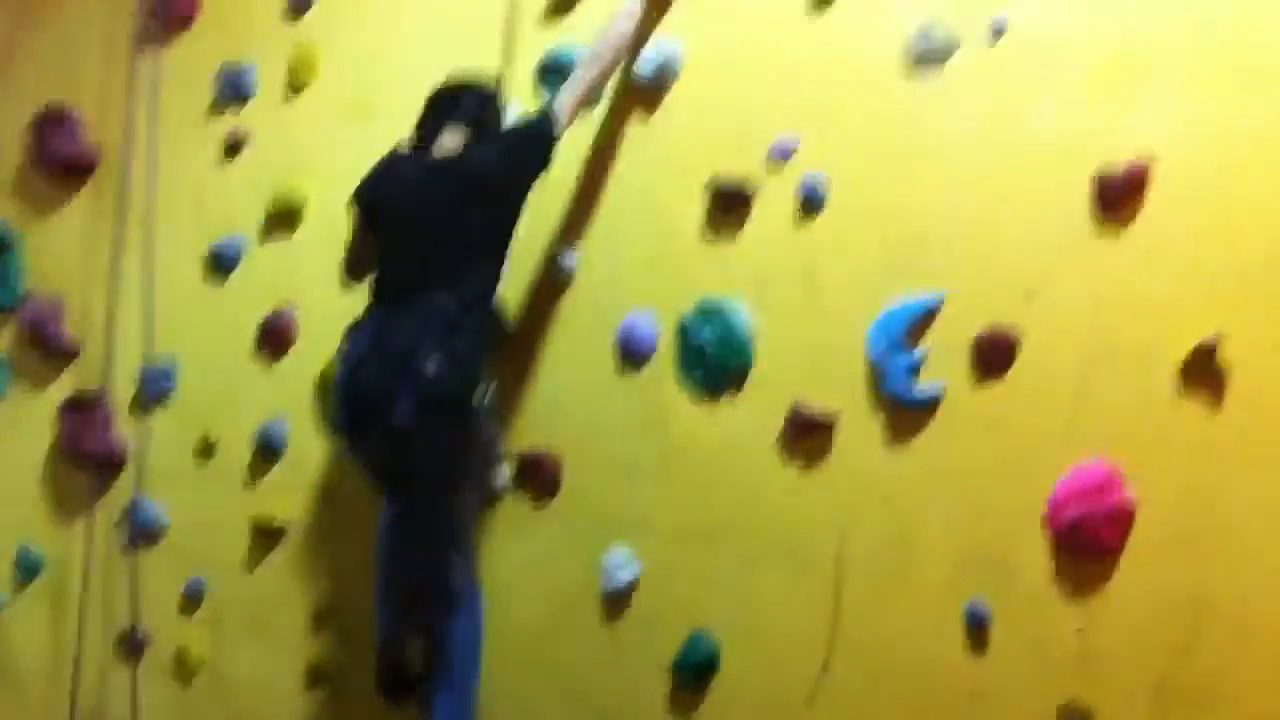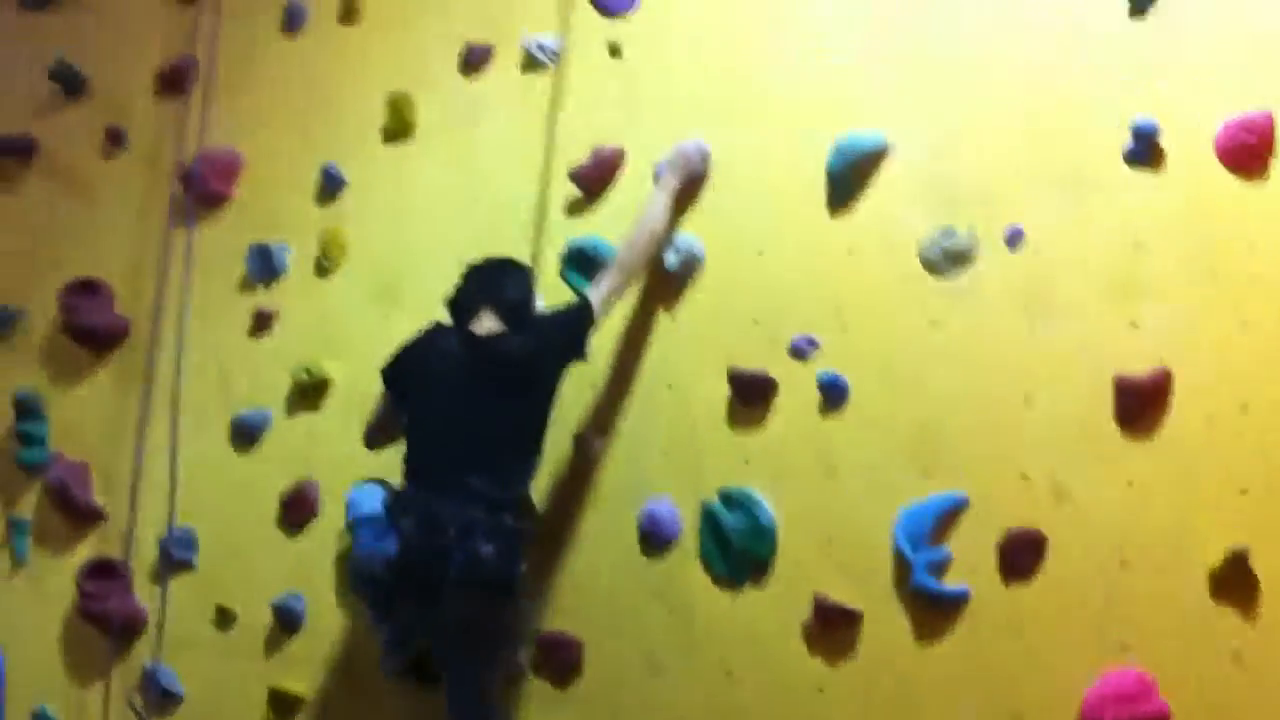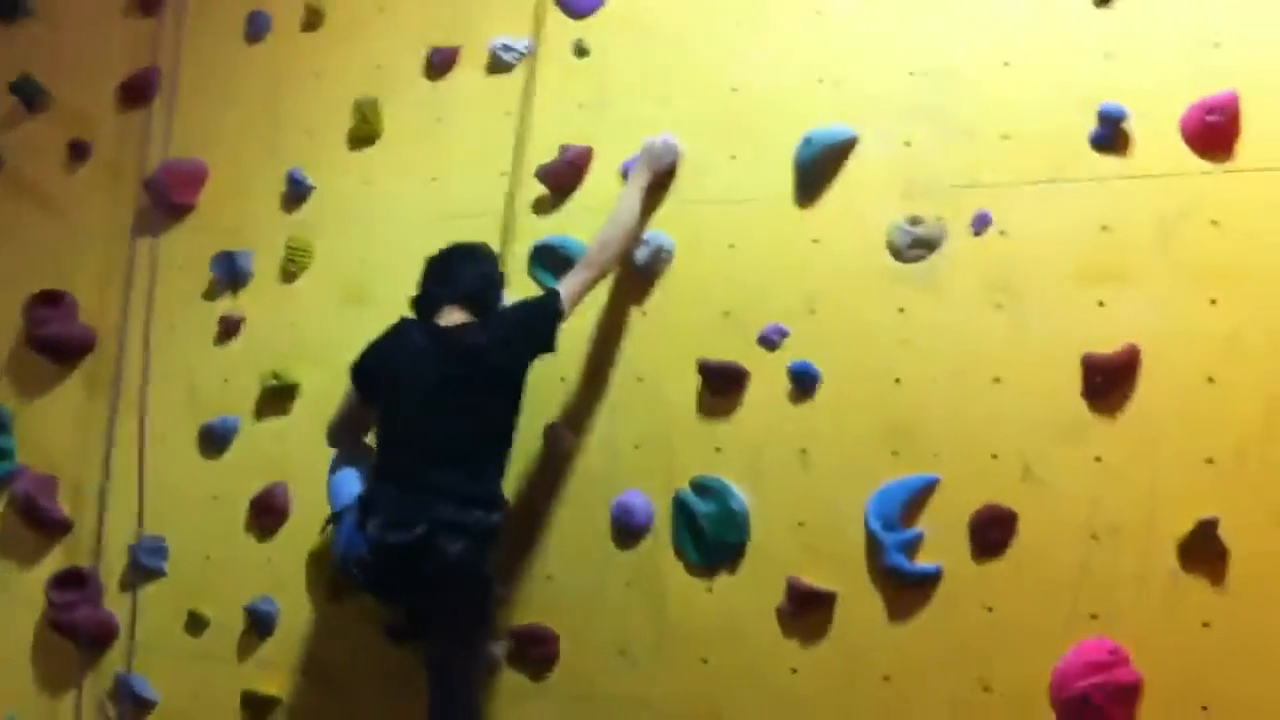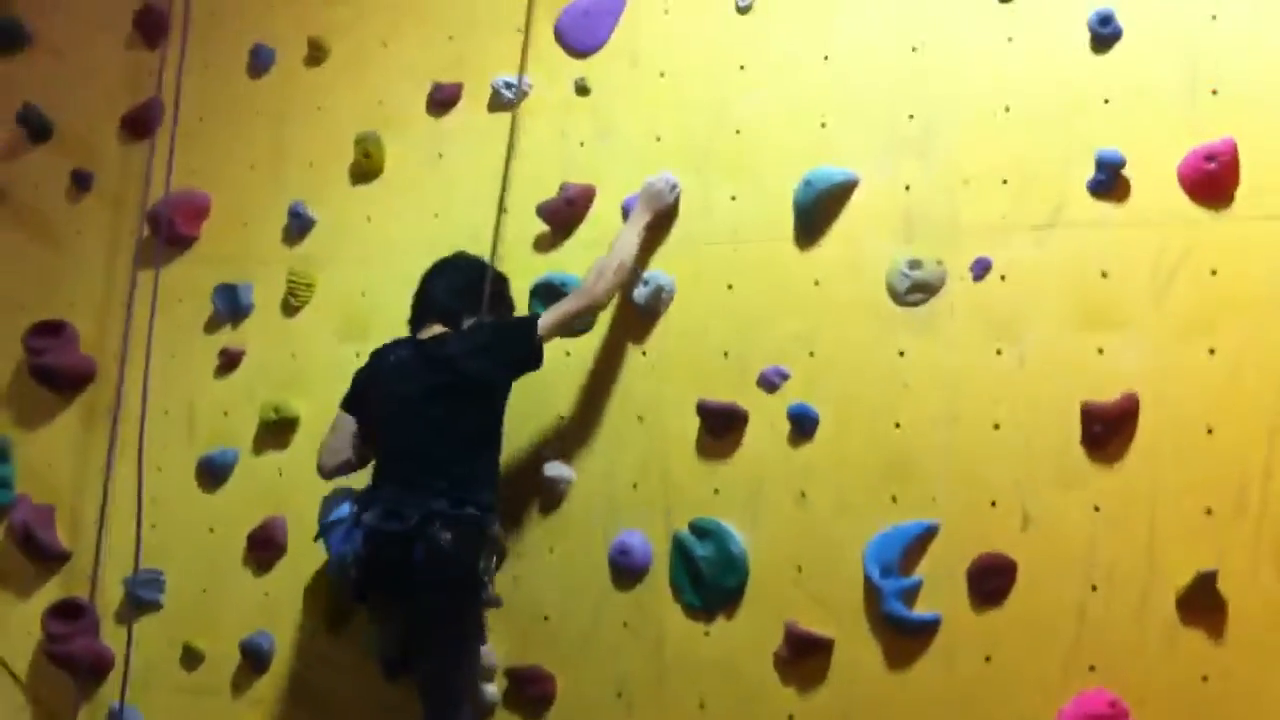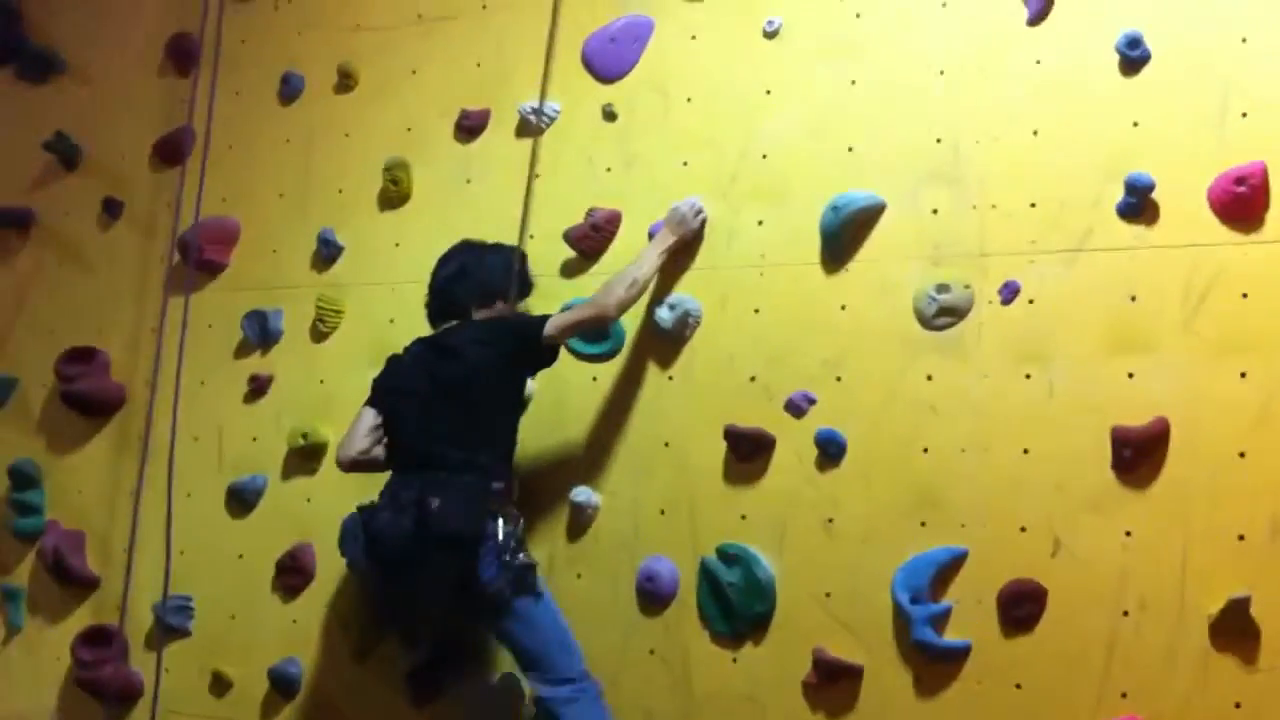
dt=0.4s
person 1, frame 1
left shoulder: (392, 175)
right shoulder: (505, 160)
left elbow: (354, 267)
right elbow: (593, 70)
left hip: (367, 379)
right hip: (442, 392)
left knee: (407, 510)
right knee: (450, 570)
left ankle: (392, 659)
person 1, frame 2
left shoulder: (426, 351)
right shoulder: (543, 344)
left elbow: (375, 437)
right elbow: (627, 267)
right wrist: (672, 181)
left hip: (402, 555)
right hip: (486, 568)
left knee: (364, 498)
left ankle: (409, 649)
person 1, frame 3
left shoulder: (394, 346)
right shoulder: (509, 336)
left elbow: (340, 438)
right elbow: (596, 265)
right wrist: (641, 178)
left hip: (373, 552)
right hip: (459, 562)
left ankle: (410, 608)
person 1, frame 4
left shoulder: (383, 365)
right shoulder: (490, 349)
left elbow: (330, 461)
right elbow: (593, 296)
right wrist: (642, 217)
left hip: (375, 553)
right hip: (450, 562)
left knee: (341, 511)
left ankle: (406, 636)
person 1, frame 5
left shoulder: (402, 364)
right shoulder: (503, 341)
left elbow: (351, 455)
right elbow: (604, 307)
right wrist: (666, 239)
left hip: (399, 541)
right hip: (476, 543)
left knee: (357, 532)
left ankle: (431, 651)
